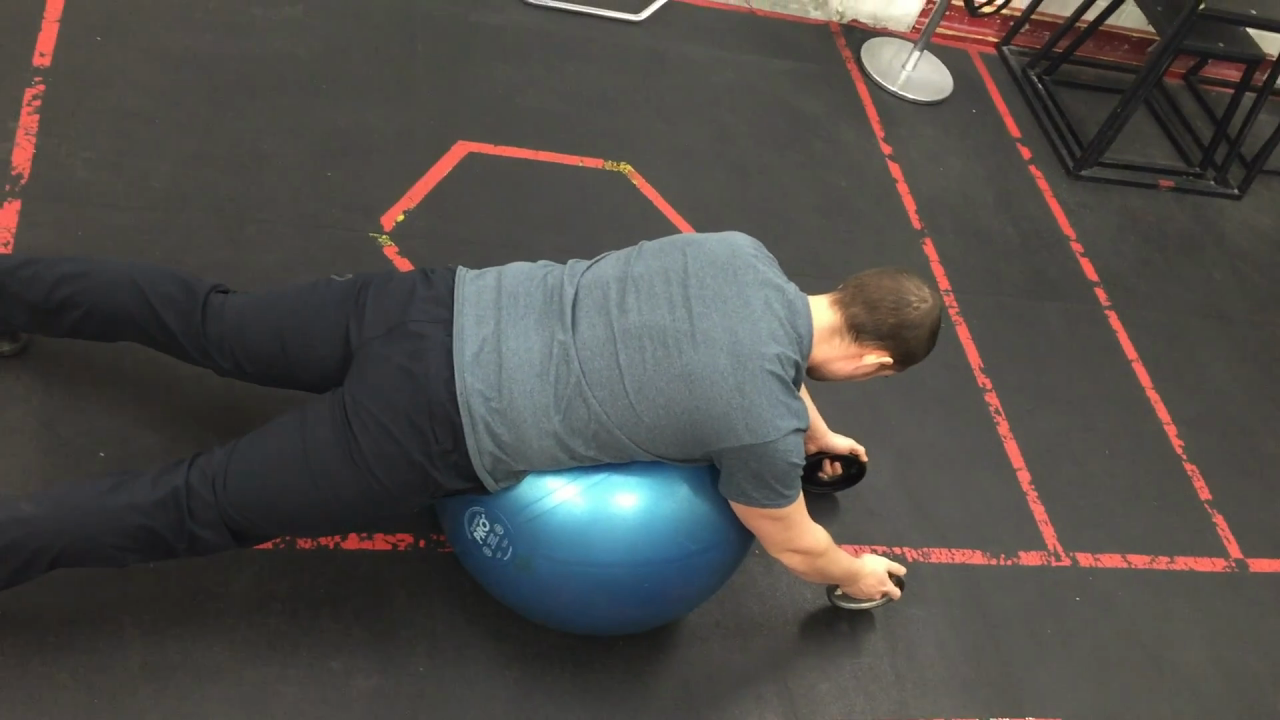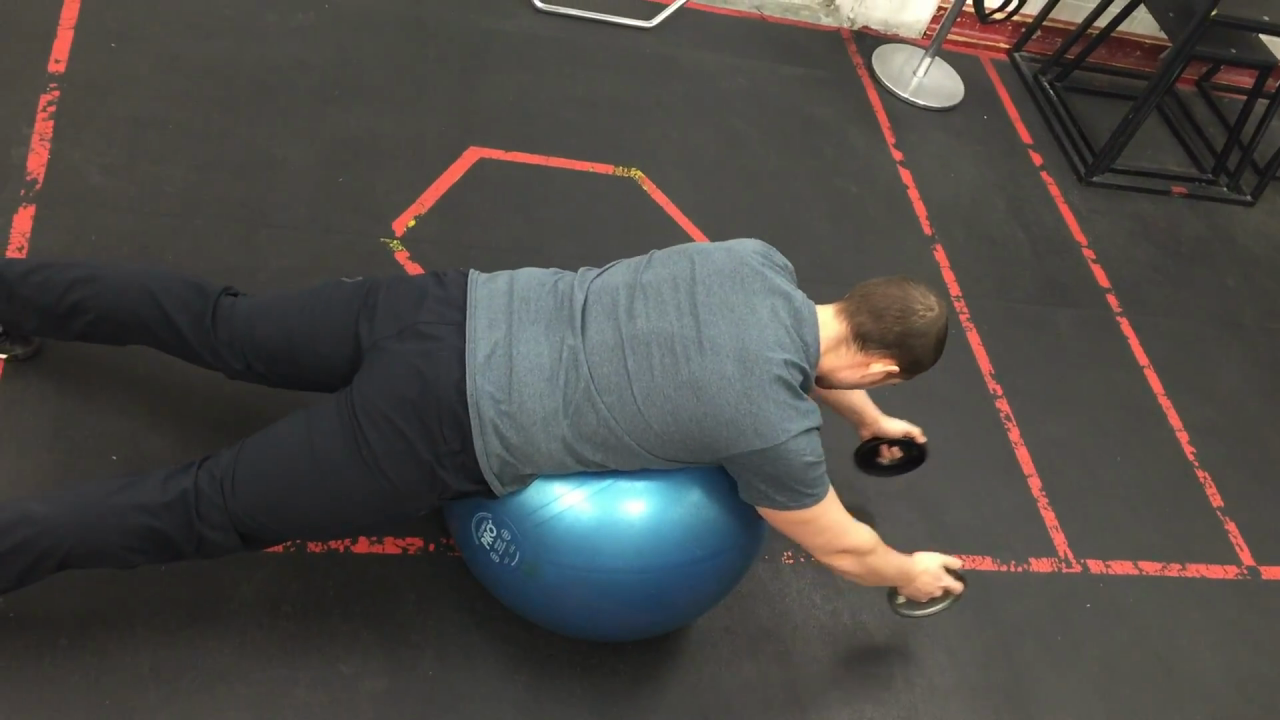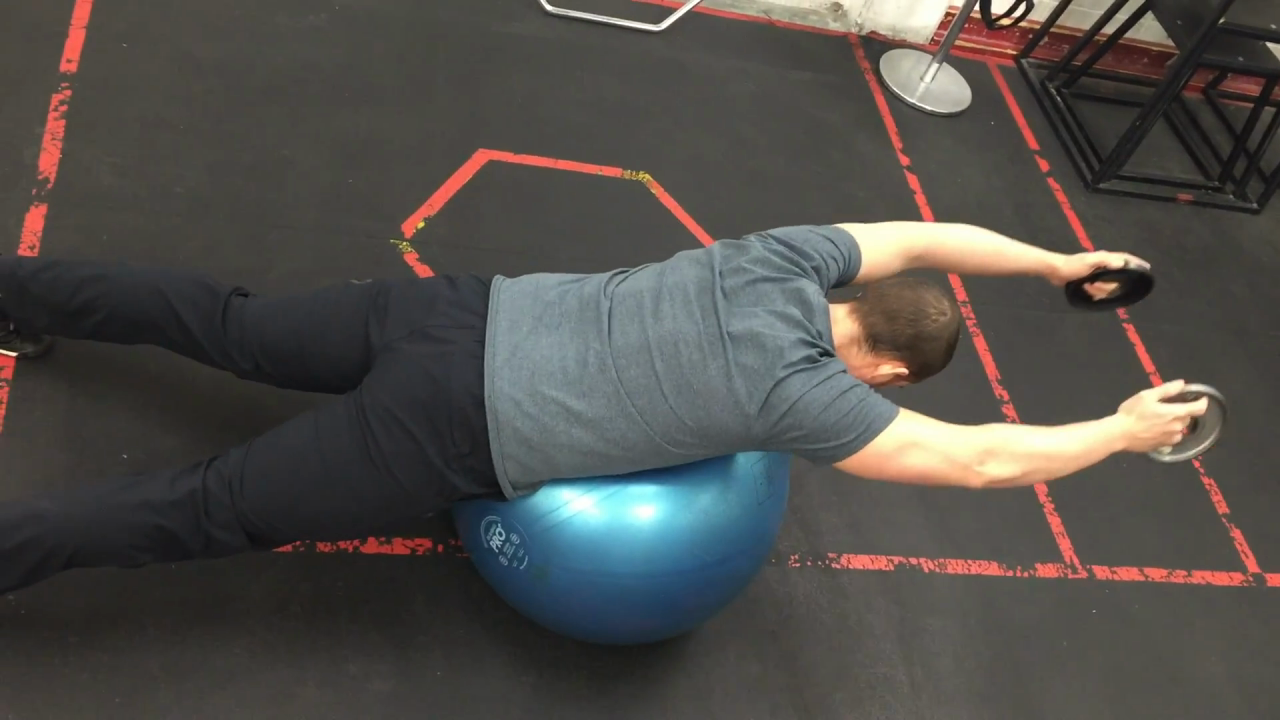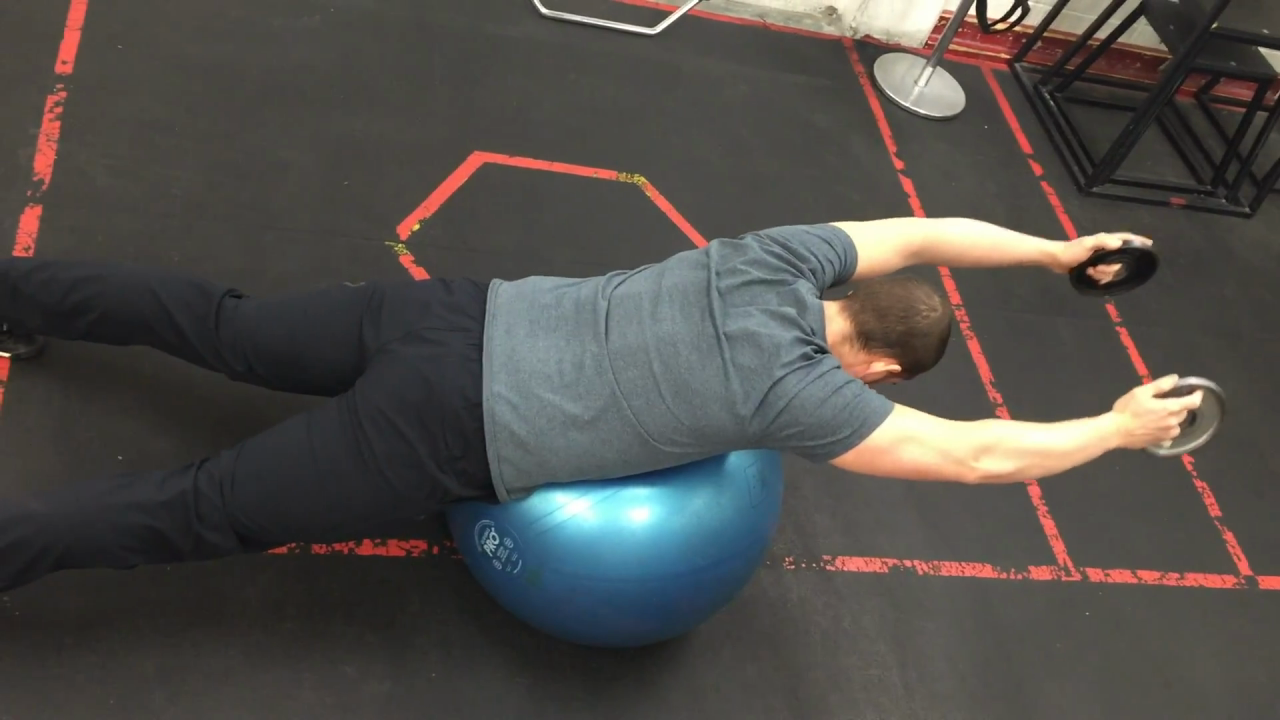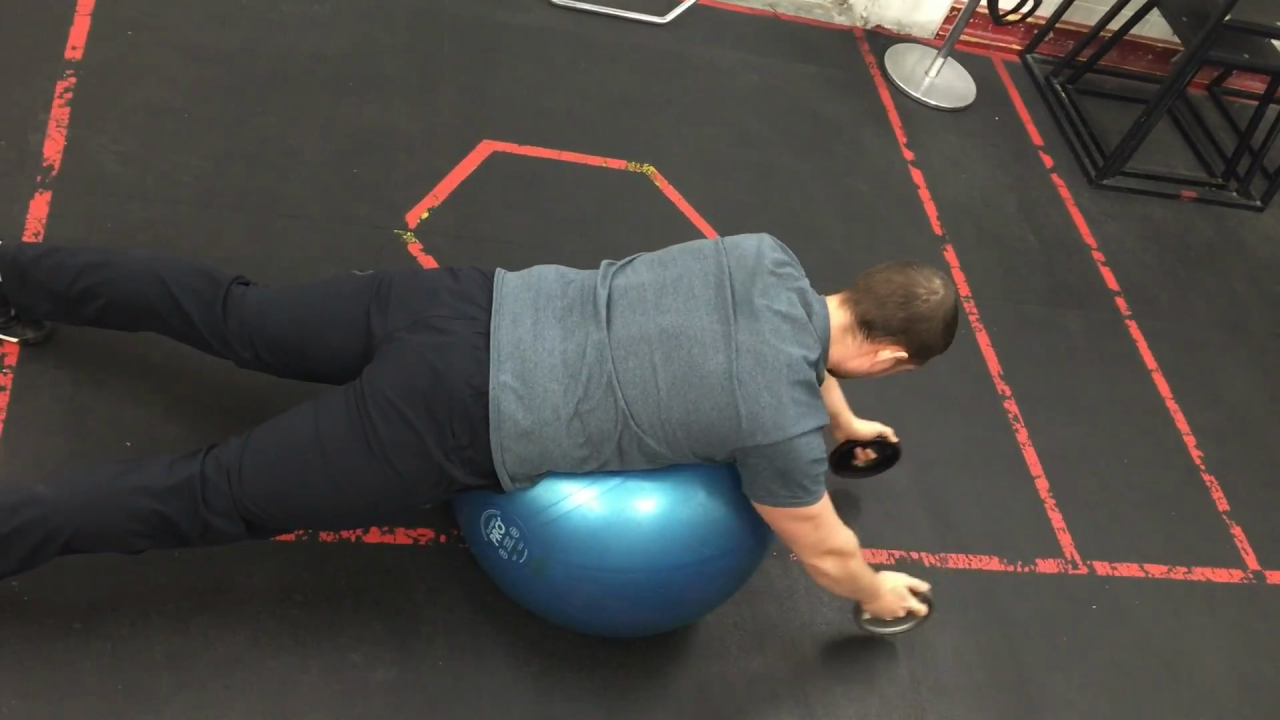
dt=1s
person 1, frame 1
left shoulder: (745, 256)
right shoulder: (760, 422)
right elbow: (793, 544)
left wrist: (815, 434)
right wrist: (859, 575)
left hip: (433, 308)
right hip: (429, 424)
left knee: (208, 322)
right knee: (199, 506)
person 1, frame 2
left shoulder: (760, 264)
right shoulder: (771, 425)
right elbow: (842, 547)
left wrist: (870, 421)
right wrist: (914, 576)
left hip: (448, 311)
right hip: (440, 426)
left knee: (219, 327)
right knee: (206, 510)
person 1, frame 3
left shoulder: (790, 258)
right shoulder: (795, 392)
left elbow: (924, 239)
right elbow: (981, 460)
left wrist: (1060, 264)
right wrist: (1127, 428)
left hip: (460, 314)
right hip: (453, 431)
left knee: (234, 329)
right knee: (217, 508)
person 1, frame 4
left shoulder: (780, 258)
right shoulder: (791, 392)
left elbow: (920, 233)
right elbow: (976, 456)
left wrist: (1061, 251)
right wrist: (1121, 426)
left hip: (456, 317)
right hip: (447, 430)
left knee: (225, 328)
right knee: (205, 510)
person 1, frame 5
left shoulder: (767, 259)
right shoulder: (779, 421)
right elbow: (824, 551)
left wrist: (846, 421)
right wrist: (880, 595)
left hip: (461, 305)
right hip: (450, 415)
left knee: (230, 314)
right knee: (212, 494)
